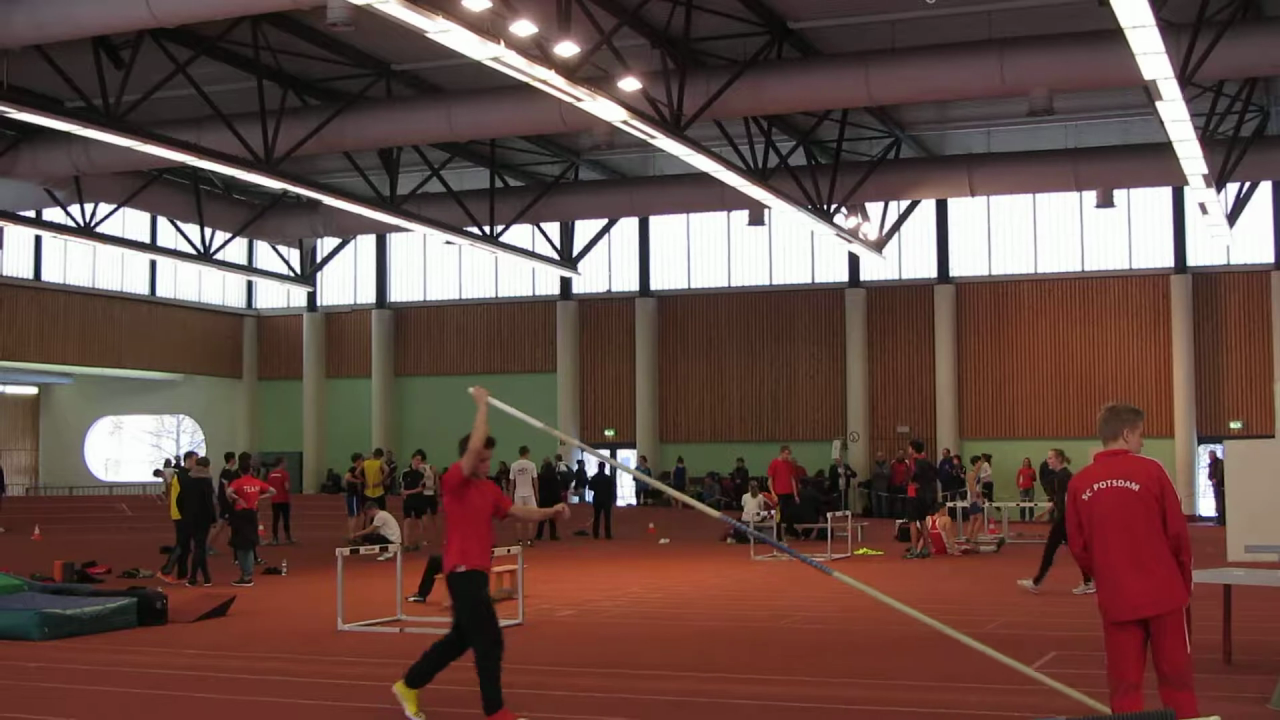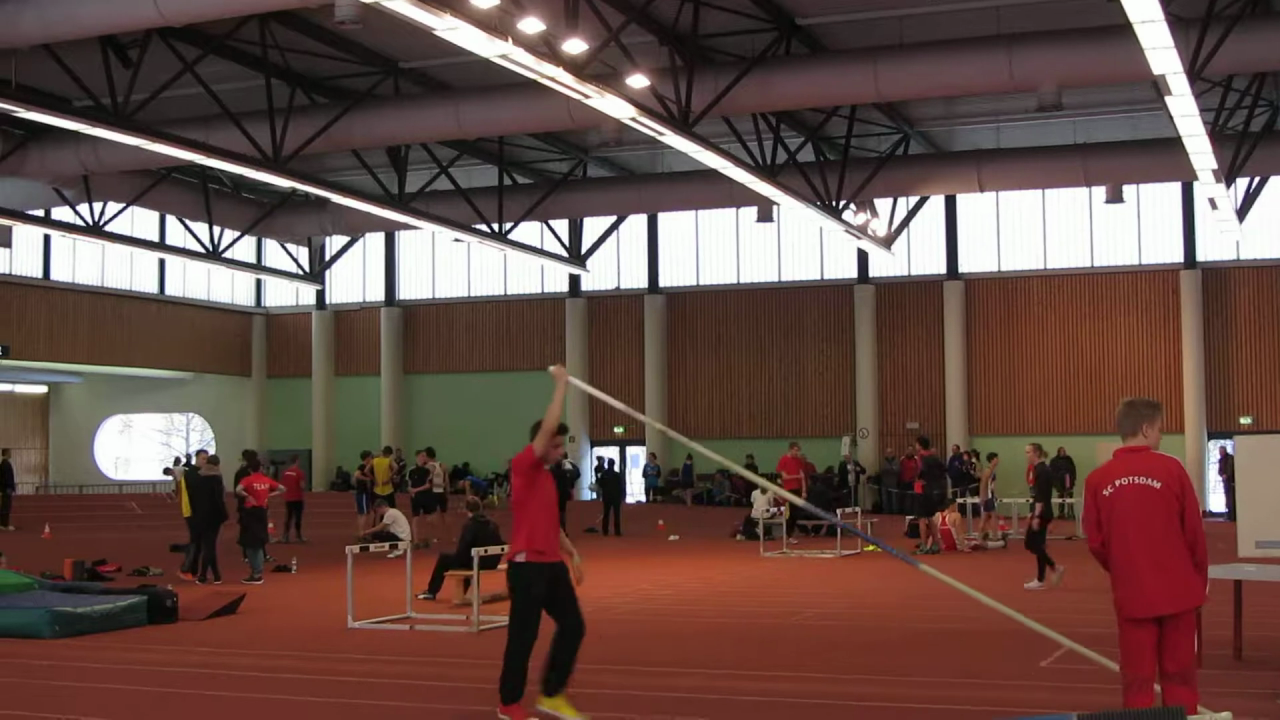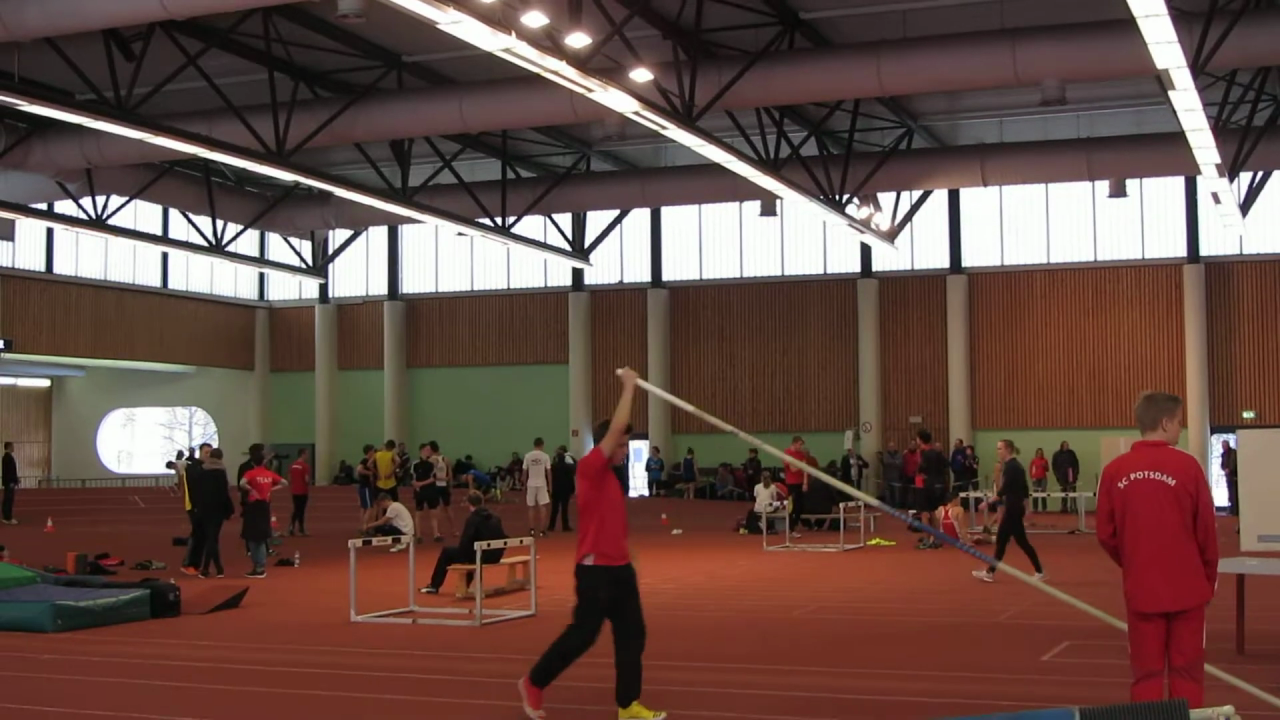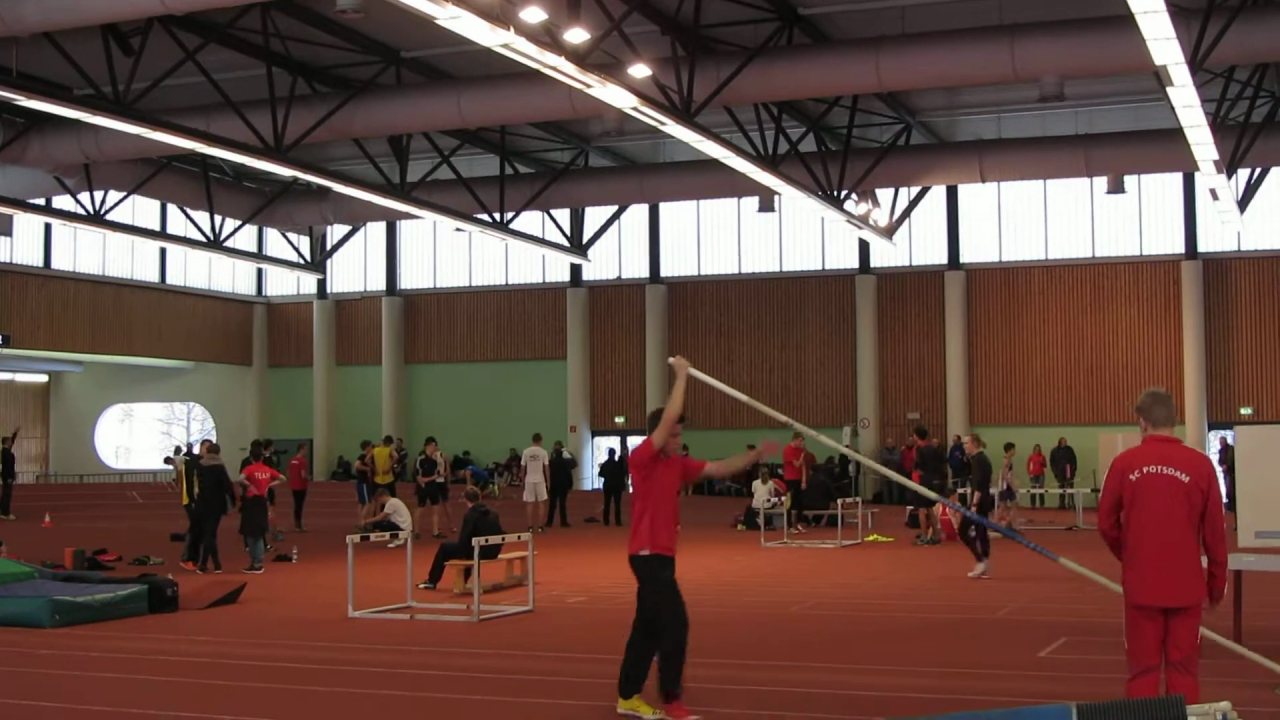
dt=0.3s
person 1, frame 1
left shoulder: (488, 488)
right shoulder: (453, 482)
left elbow: (518, 512)
right elbow: (473, 447)
left wrist: (551, 511)
right wrist: (482, 405)
left hip: (477, 573)
right hip: (463, 573)
left knee: (459, 640)
right knee: (490, 641)
left ankle: (408, 686)
person 1, frame 2
left shoulder: (549, 477)
right shoulder: (524, 468)
right elbow: (547, 427)
left wrist: (573, 554)
right wrist: (561, 384)
left hip: (552, 564)
right hip: (527, 564)
left knee: (573, 627)
right knee: (522, 636)
person 1, frame 3
left shoulder: (610, 477)
right shoulder: (590, 469)
right elbow: (616, 429)
left wrist: (627, 556)
right wrist: (628, 387)
left hip: (620, 567)
right hip: (594, 566)
left knee: (633, 634)
right knee: (582, 635)
right ankle: (534, 683)
person 1, frame 4
left shoulder: (676, 464)
right shoulder: (642, 457)
left elbow: (719, 469)
right elbow: (669, 418)
left wrist: (756, 455)
right wrist: (681, 376)
left hip: (661, 555)
right hip: (647, 555)
left knee: (650, 626)
right knee: (675, 623)
person 2, frame 1
left shoulder: (1078, 484)
right shoulder: (1151, 470)
left elbow: (1078, 547)
right elbow: (1177, 532)
right wrist: (1185, 581)
left hip: (1116, 599)
right hip: (1163, 593)
left knee: (1124, 685)
right knee: (1176, 677)
person 2, frame 2
left shoulder: (1097, 480)
right shoulder: (1171, 468)
left elbow: (1096, 543)
right elbow: (1194, 532)
right wrist: (1200, 582)
left hip: (1131, 596)
right hip: (1178, 592)
left knee: (1137, 681)
right knee: (1180, 679)
person 2, frame 3
left shoulder: (1114, 471)
right shoulder: (1187, 465)
left elbow: (1106, 534)
right elbow: (1206, 530)
right wrist: (1209, 581)
left hip: (1141, 590)
right hip: (1186, 588)
left knee: (1146, 674)
right knee: (1187, 673)
person 2, frame 4
left shoulder: (1124, 463)
right shoulder: (1200, 463)
left elbow: (1106, 524)
right elbow: (1214, 531)
right wrist: (1217, 583)
left hip: (1141, 584)
right hip: (1186, 584)
left knee: (1142, 669)
right knee: (1183, 668)
